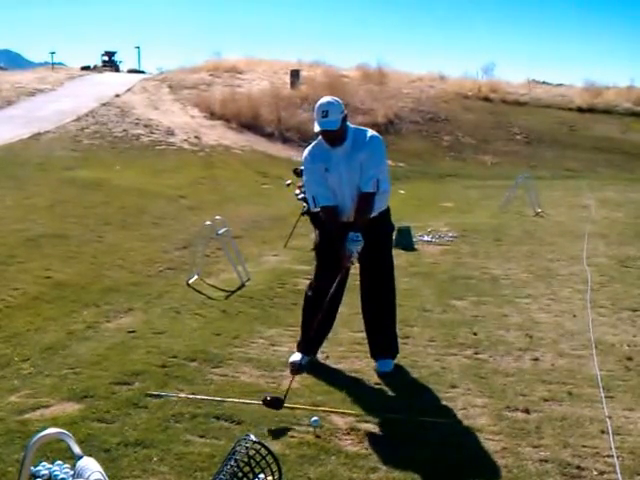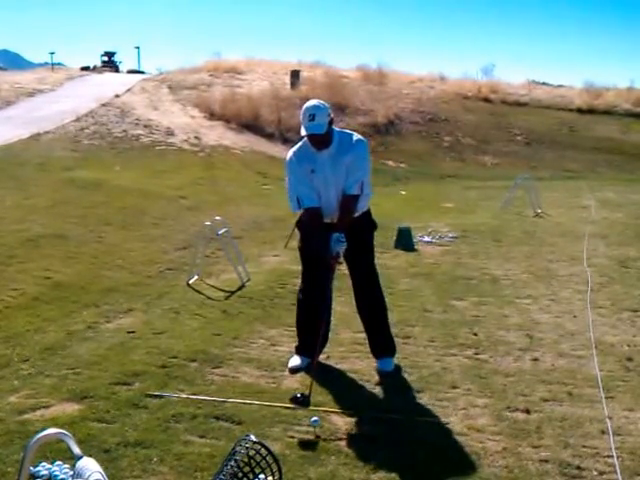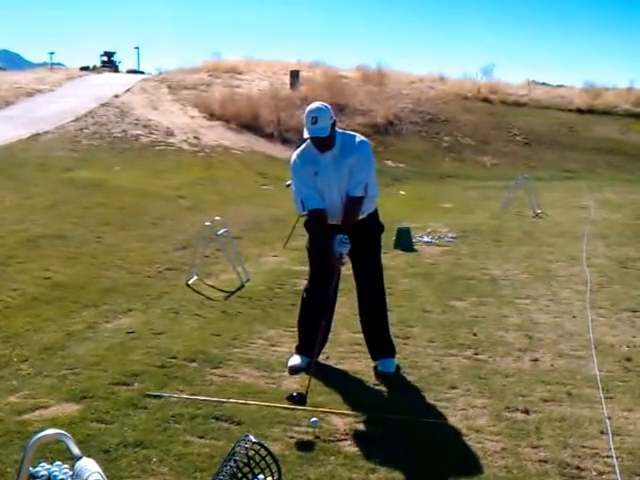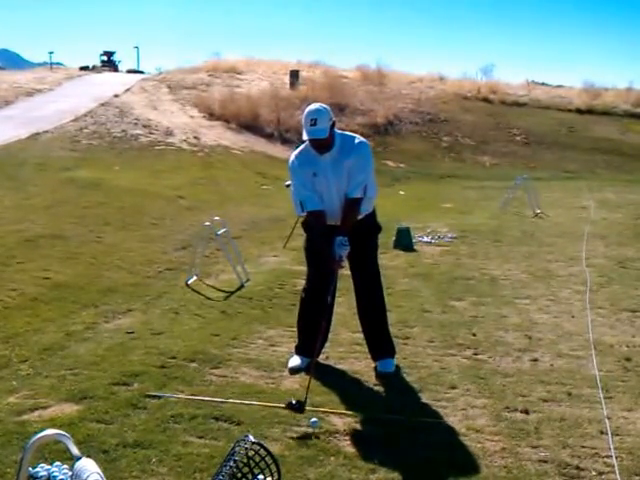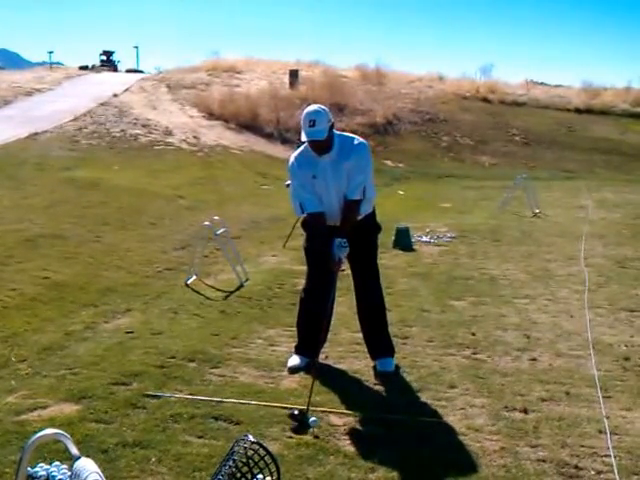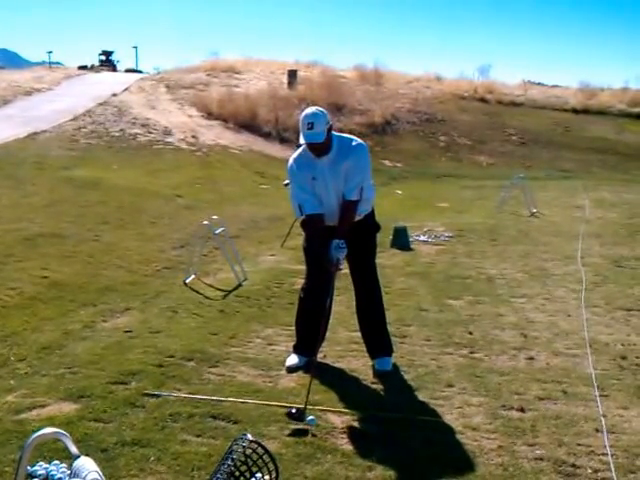
dt=0.4s
person 1, frame 1
left shoulder: (371, 142)
right shoulder: (312, 156)
left elbow: (368, 193)
right elbow: (325, 206)
left wrist: (356, 234)
right wrist: (340, 243)
left hip: (373, 222)
right hip: (333, 224)
left knee: (379, 289)
right knee: (322, 286)
left ankle: (384, 353)
right ankle: (306, 348)
person 1, frame 2
left shoulder: (356, 145)
right shoulder: (296, 157)
left elbow: (351, 196)
right elbow: (308, 207)
left wrist: (339, 235)
right wrist: (324, 245)
left hip: (355, 223)
right hip: (316, 226)
left knee: (367, 286)
right knee: (312, 288)
left ankle: (384, 352)
right ankle: (306, 350)
person 1, frame 3
left shoulder: (360, 147)
right shoulder: (300, 160)
left elbow: (356, 197)
right elbow: (314, 209)
left wrist: (343, 236)
right wrist: (328, 245)
left hip: (362, 224)
right hip: (323, 226)
left knee: (371, 289)
right knee: (317, 288)
left ankle: (383, 354)
right ankle: (306, 350)
person 1, frame 4
left shoulder: (358, 148)
right shoulder: (299, 161)
left elbow: (355, 199)
right elbow: (312, 210)
left wrist: (343, 238)
right wrist: (327, 247)
left hip: (359, 224)
right hip: (321, 227)
left knee: (369, 289)
right knee: (316, 289)
left ankle: (383, 354)
right ankle: (305, 350)
person 1, frame 5
left shoulder: (357, 149)
right shoulder: (298, 162)
left elbow: (354, 200)
right elbow: (312, 211)
left wrist: (342, 240)
right wrist: (327, 249)
left hip: (359, 224)
right hip: (320, 227)
left knee: (368, 288)
right knee: (315, 289)
left ankle: (382, 353)
right ankle: (306, 350)
person 1, frame 6
left shoulder: (356, 150)
right shoulder: (297, 164)
left elbow: (351, 201)
right elbow: (311, 213)
left wrist: (340, 241)
right wrist: (325, 249)
left hip: (358, 224)
right hip: (320, 227)
left knee: (367, 287)
right knee: (314, 287)
left ankle: (381, 352)
right ankle: (304, 349)
